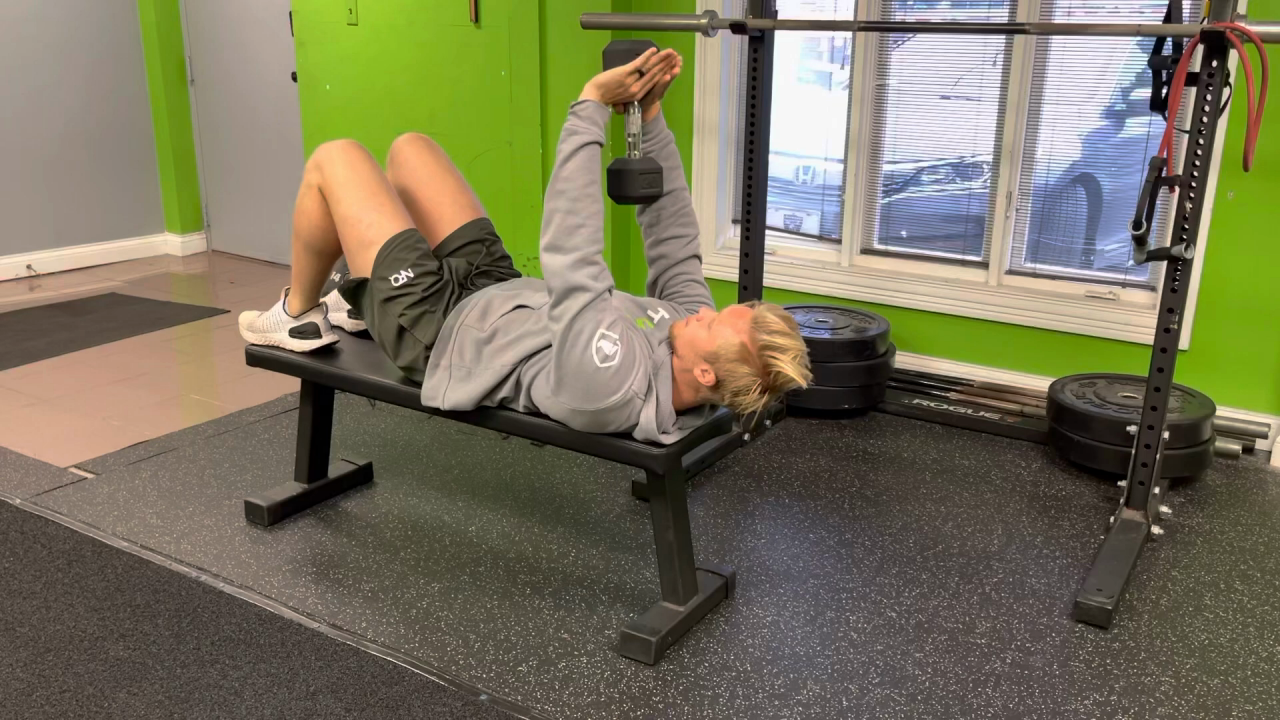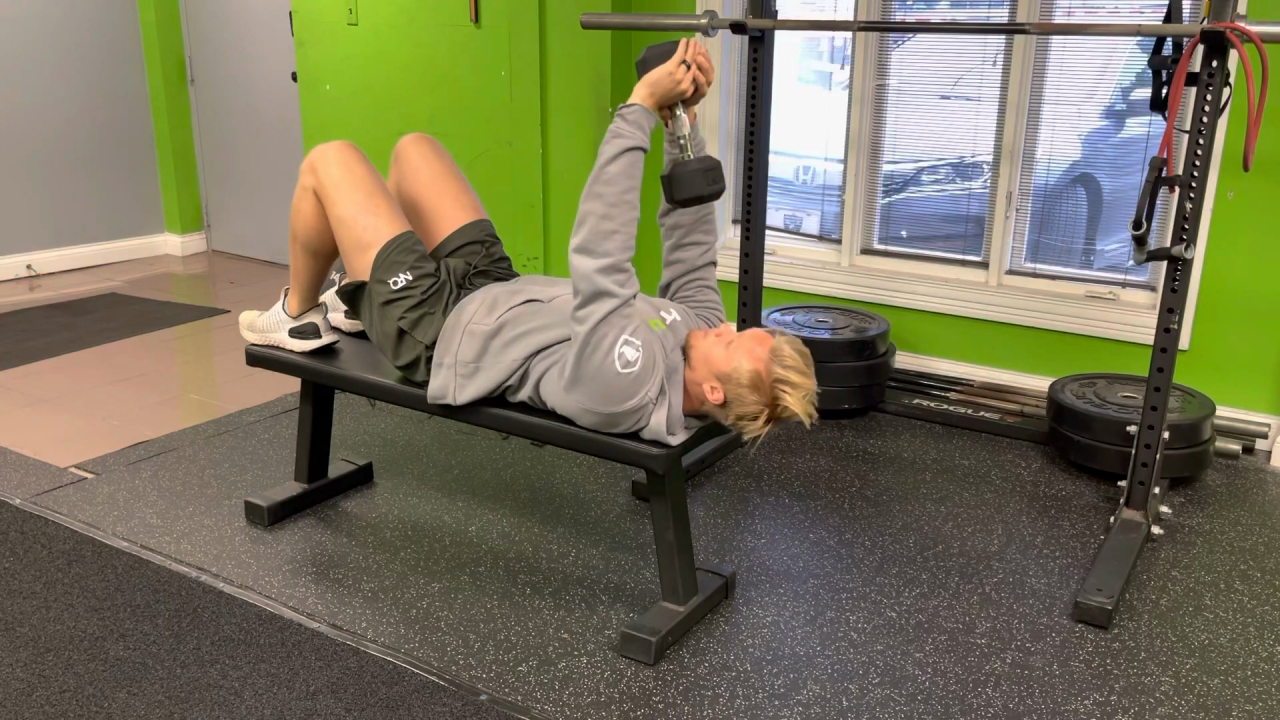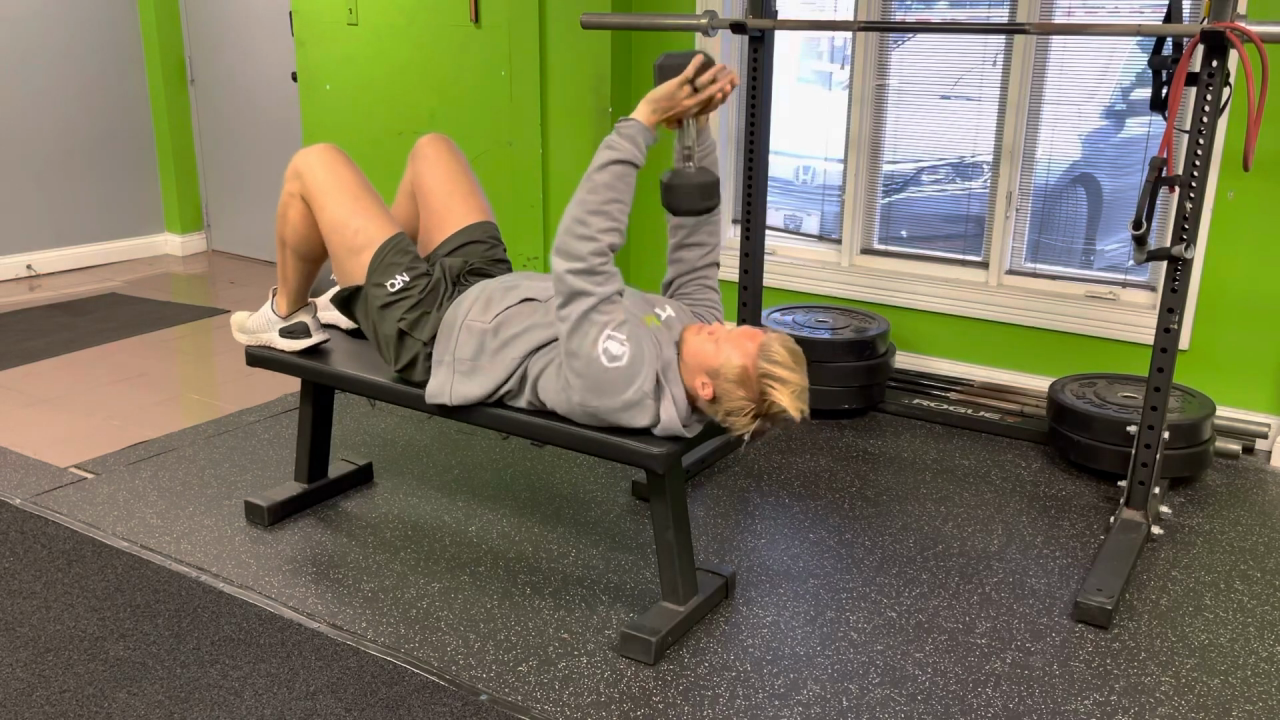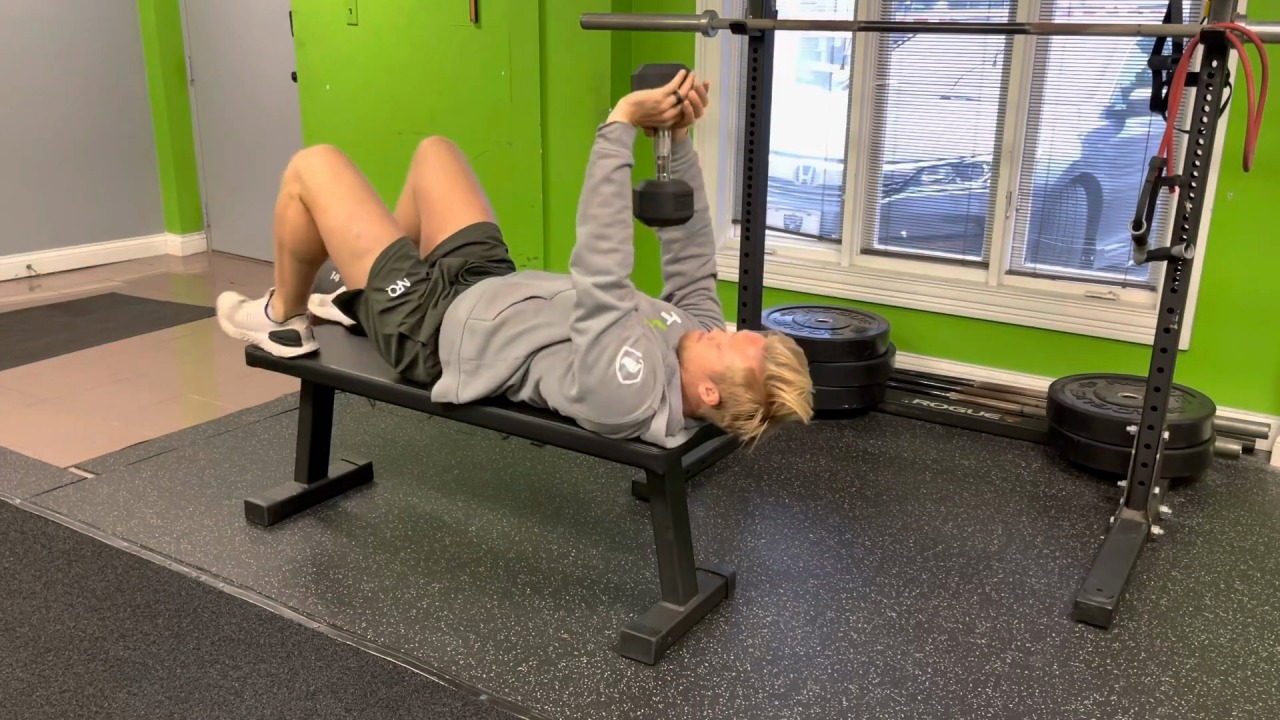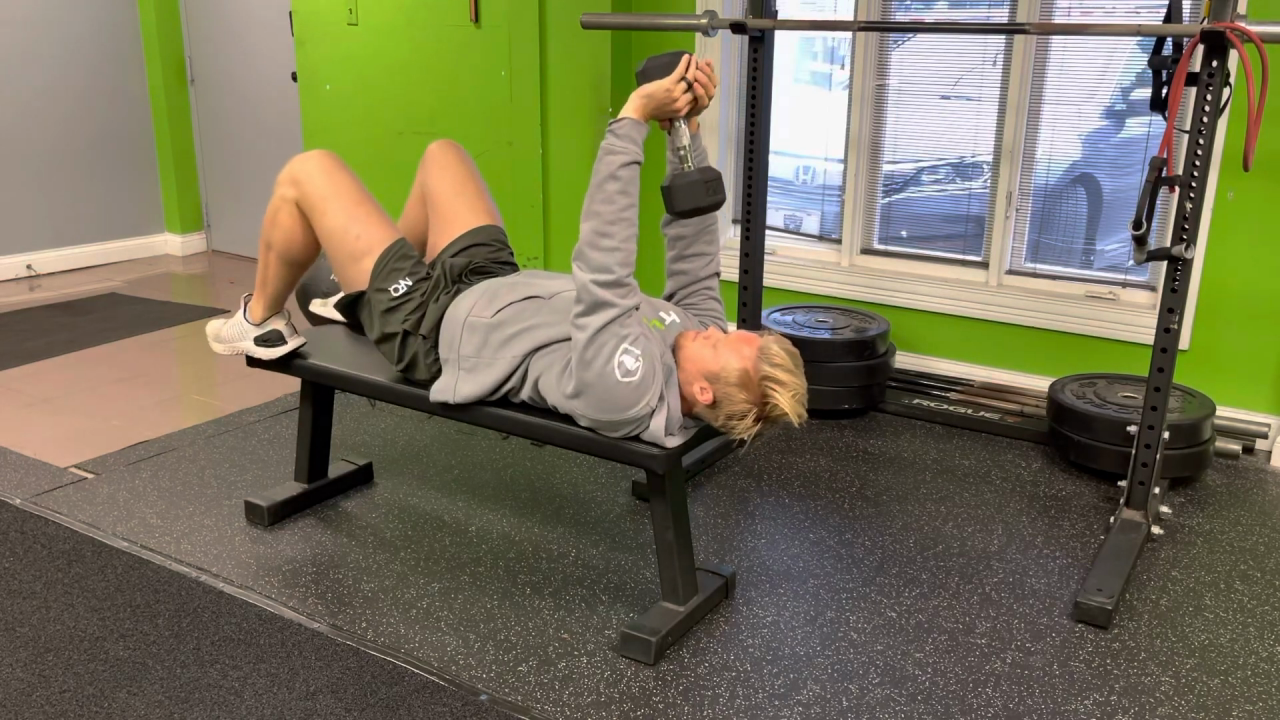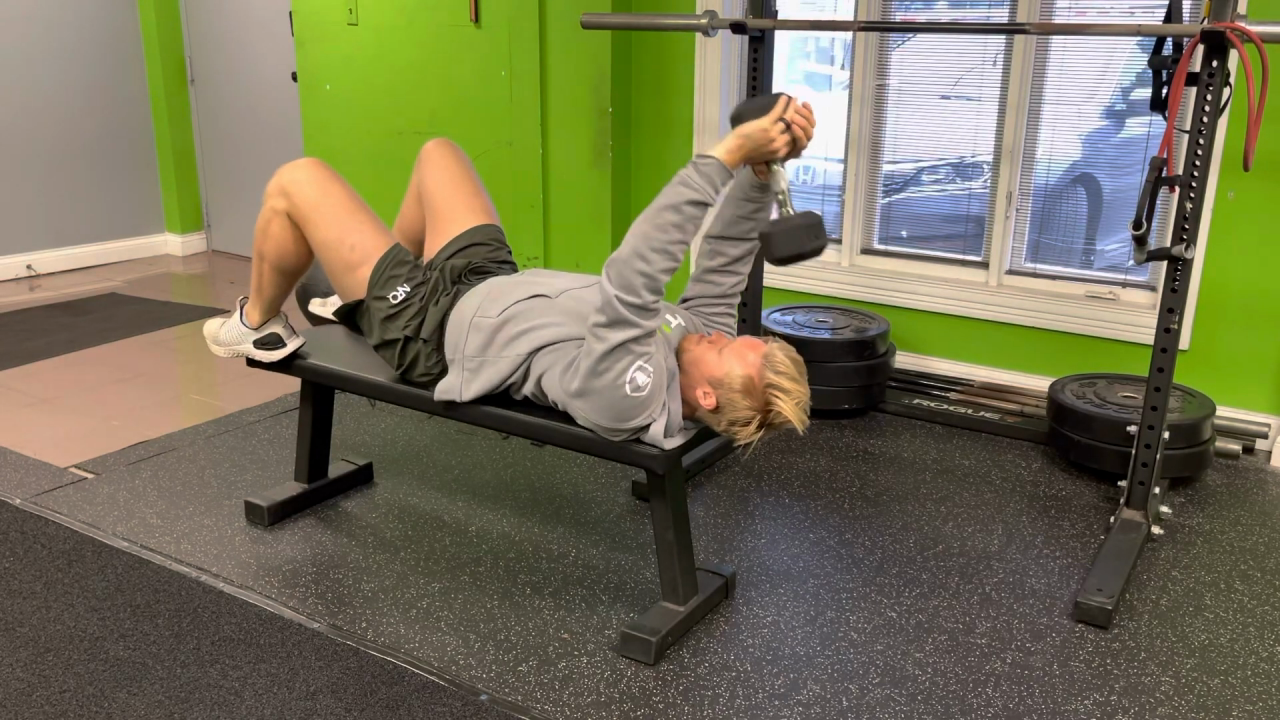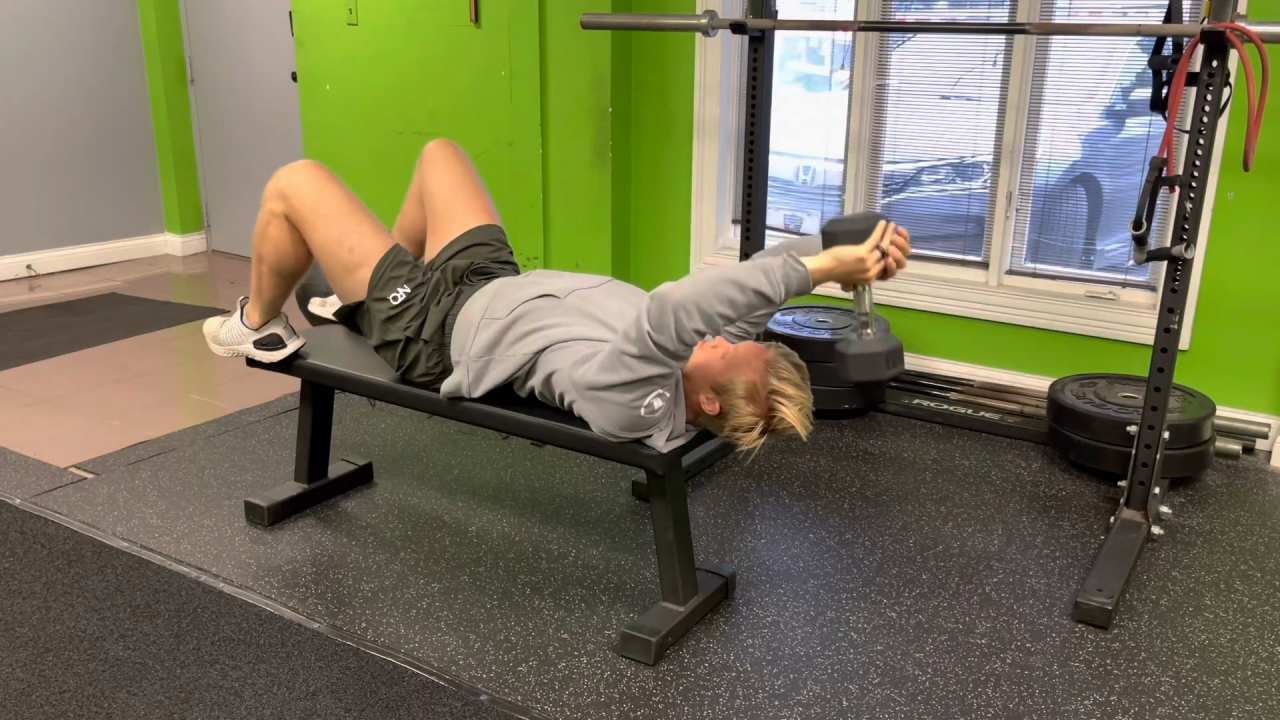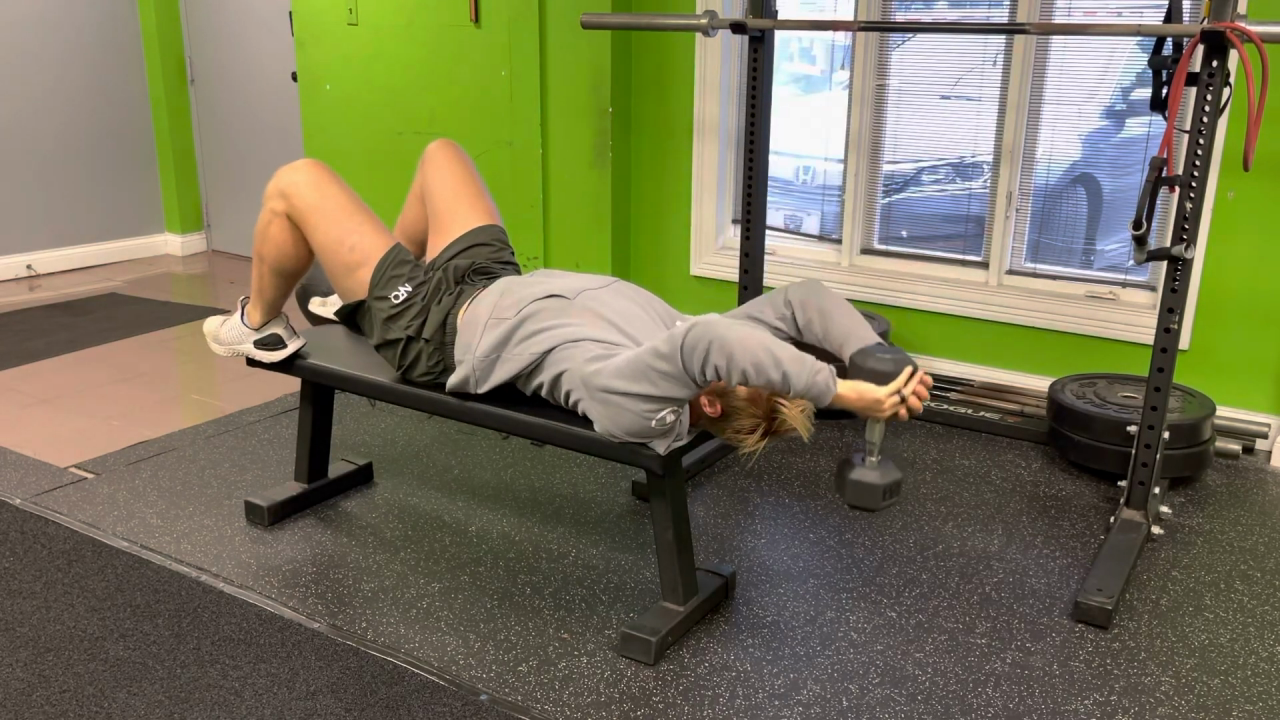
dt=0.7s
person 1, frame 1
left shoulder: (611, 387)
right shoulder: (697, 339)
left elbow: (570, 258)
right elbow: (675, 240)
left wrist: (592, 102)
right wrist: (650, 115)
left hip: (436, 332)
right hip: (495, 293)
left knee: (333, 159)
right knee: (410, 148)
left ankle: (298, 317)
right ankle: (360, 300)
person 1, frame 2
left shoulder: (626, 390)
right shoulder: (699, 331)
left elbow: (597, 257)
right elbow: (692, 240)
left wrist: (642, 105)
right wrist: (684, 115)
left hip: (436, 329)
right hip: (490, 293)
left knee: (329, 161)
right knee: (414, 148)
left ankle: (298, 317)
right ankle: (356, 303)
person 1, frame 3
left shoulder: (622, 384)
right shoulder: (701, 338)
left elbow: (581, 256)
right elbow: (697, 242)
left wrist: (646, 118)
right wrist: (696, 124)
left hip: (434, 326)
right hip: (490, 288)
left knee: (314, 164)
right knee: (430, 146)
left ankle: (287, 316)
right ankle: (362, 295)
person 1, frame 4
left shoulder: (628, 398)
right shoulder: (699, 337)
left elbow: (599, 276)
right elbow: (691, 255)
left wrist: (622, 123)
right wrist: (676, 136)
left hip: (431, 327)
right hip: (489, 286)
left knee: (313, 165)
right knee: (435, 149)
left ankle: (283, 316)
right ankle: (360, 297)
person 1, frame 5
left shoulder: (626, 391)
right shoulder: (703, 338)
left elbow: (602, 273)
right elbow: (695, 254)
left wrist: (635, 116)
right wrist: (688, 126)
left hip: (430, 328)
right hip: (491, 287)
left knee: (307, 171)
right knee: (441, 152)
left ankle: (260, 322)
right ankle: (363, 299)
person 1, frame 6
left shoulder: (632, 396)
right shoulder: (706, 344)
left elbow: (630, 287)
right elbow: (724, 264)
left wrist: (731, 154)
right wrist: (759, 169)
left hip: (429, 329)
right hip: (491, 285)
left knee: (295, 181)
right knee: (437, 150)
left ankle: (258, 326)
right ankle: (361, 296)
person 1, frame 7
left shoulder: (641, 405)
right shoulder: (712, 354)
left elbow: (671, 310)
right elbow: (772, 268)
left wrist: (833, 263)
right wrist: (852, 247)
left hip: (434, 328)
right hip: (494, 288)
left knee: (292, 184)
right knee: (440, 150)
left ankle: (258, 327)
right ankle: (364, 293)
person 1, frame 8
left shoulder: (647, 410)
right shoulder: (704, 375)
left elbow: (702, 344)
right elbow: (801, 300)
left wrist: (852, 389)
right wrist: (880, 355)
left hip: (436, 329)
right hip: (495, 285)
left knee: (295, 183)
right knee: (440, 152)
left ankle: (259, 327)
right ankle: (362, 295)
